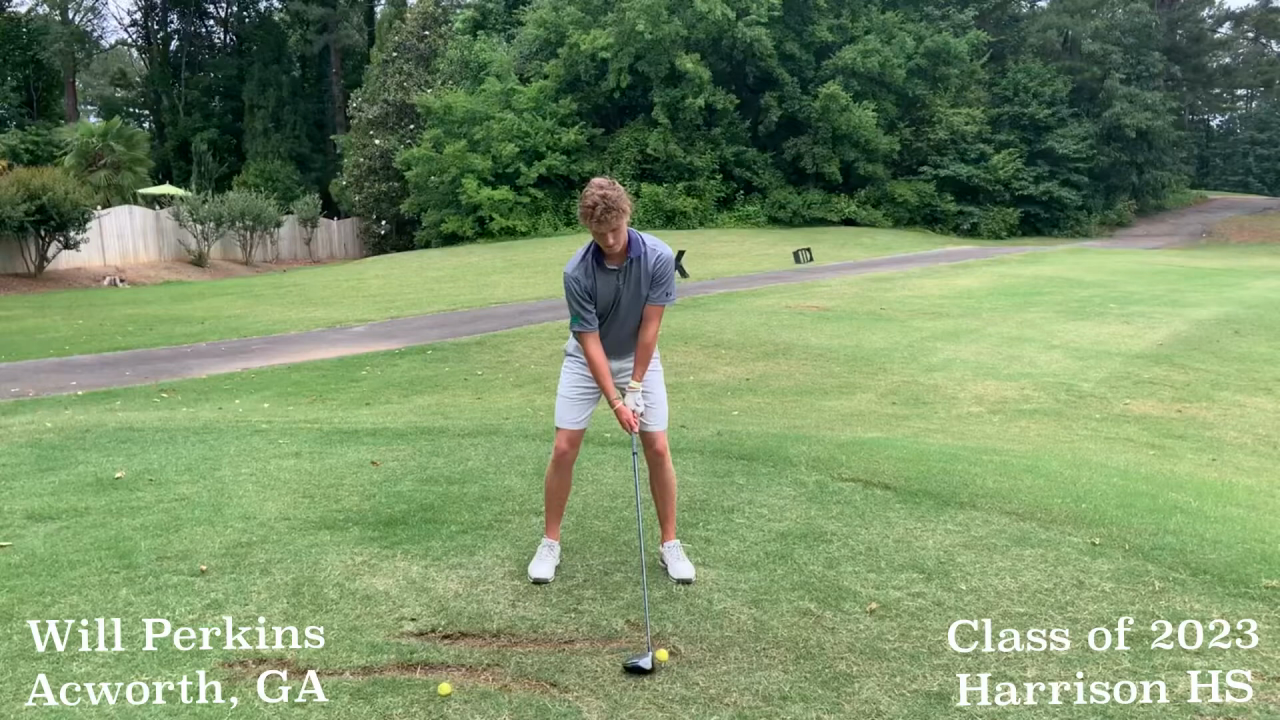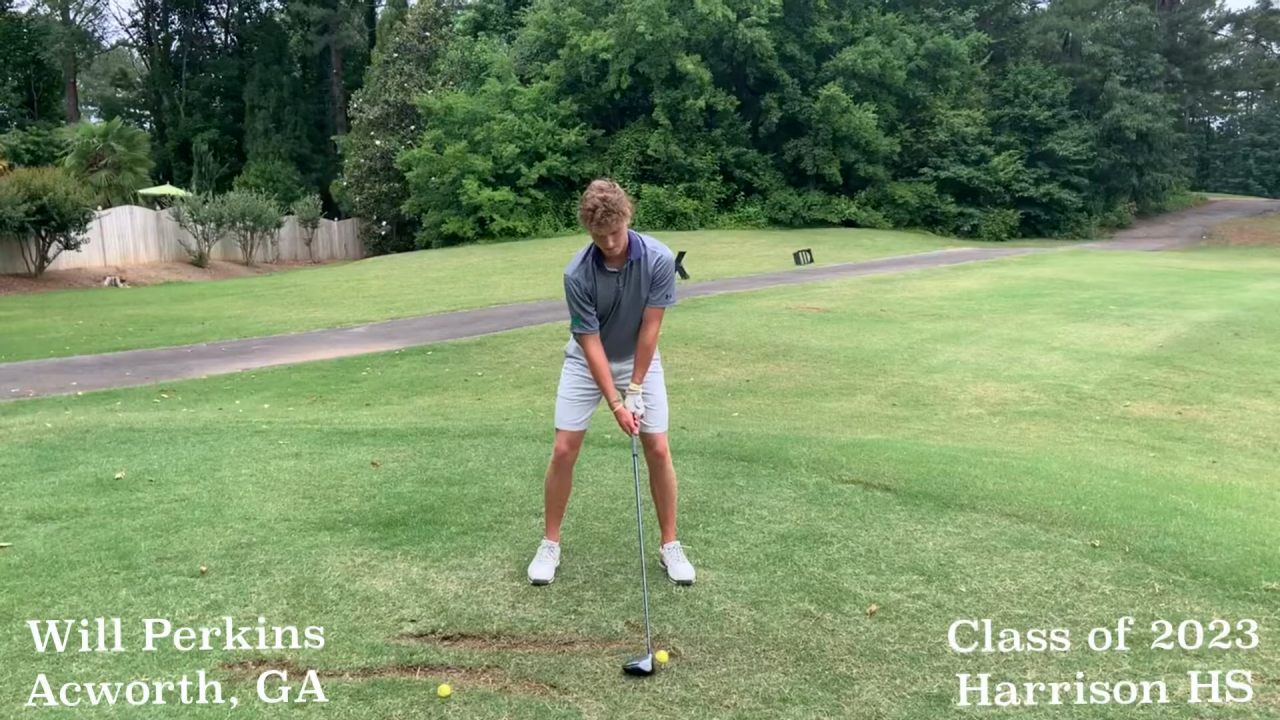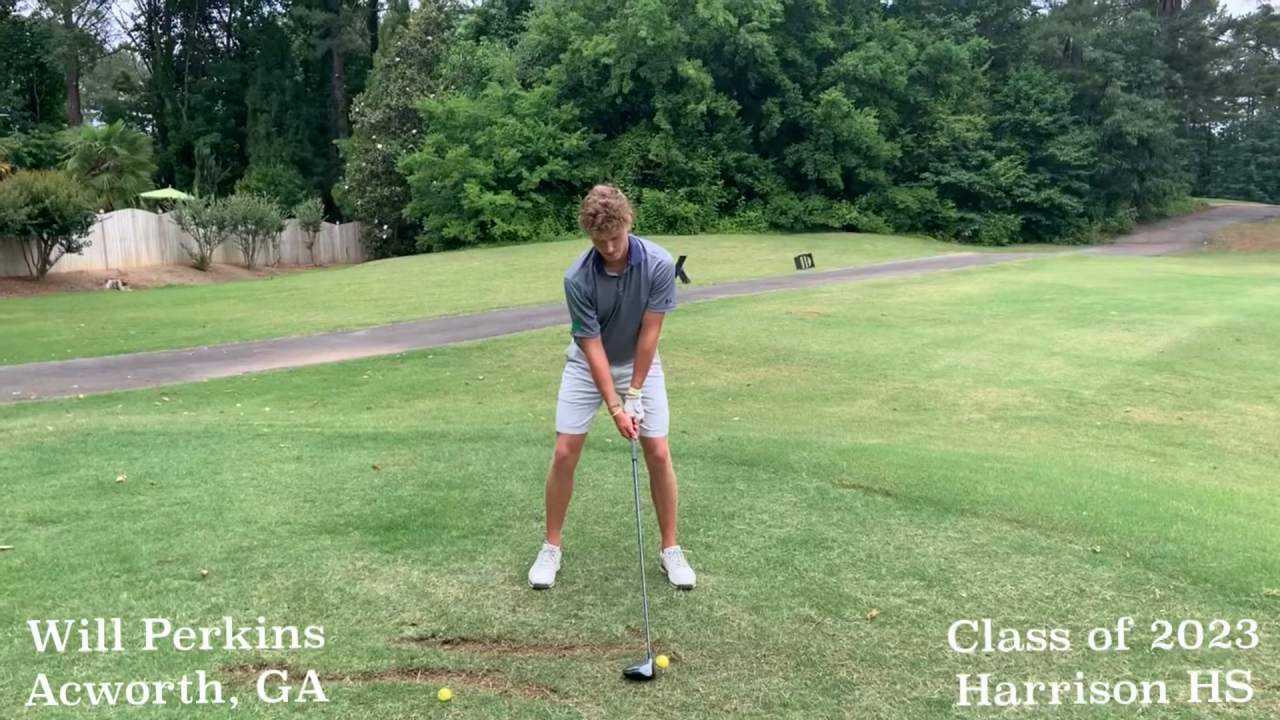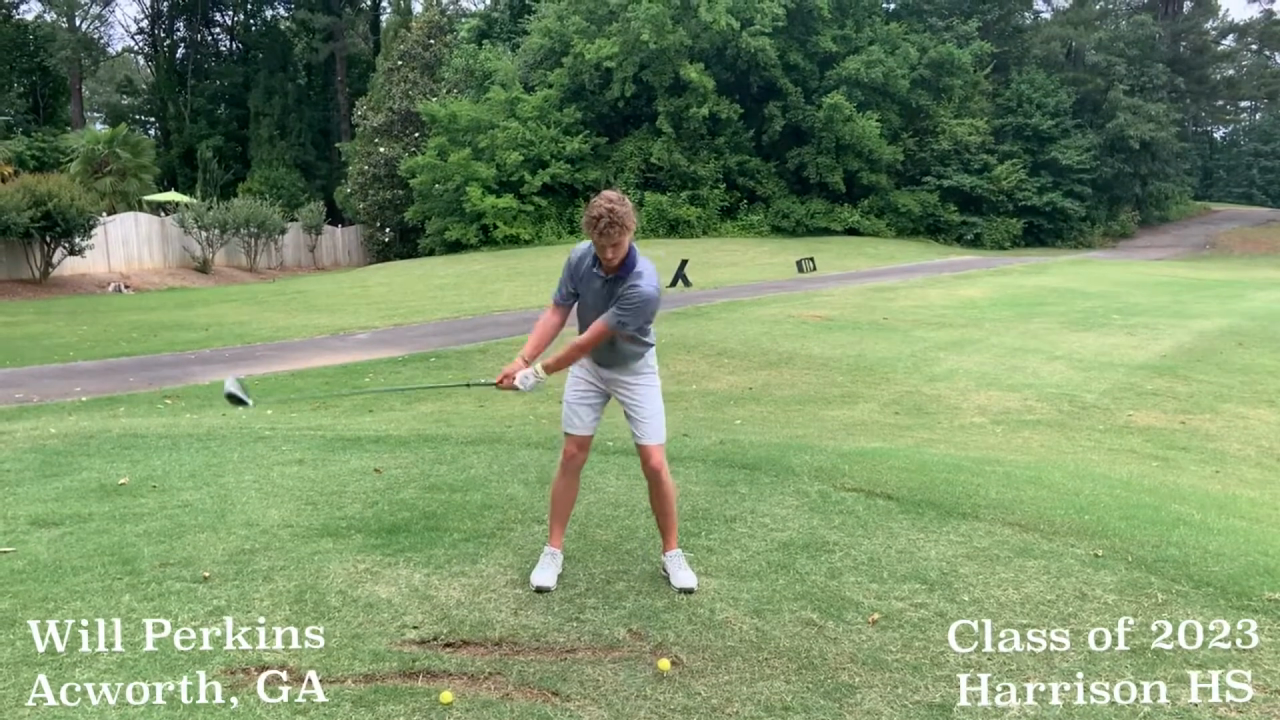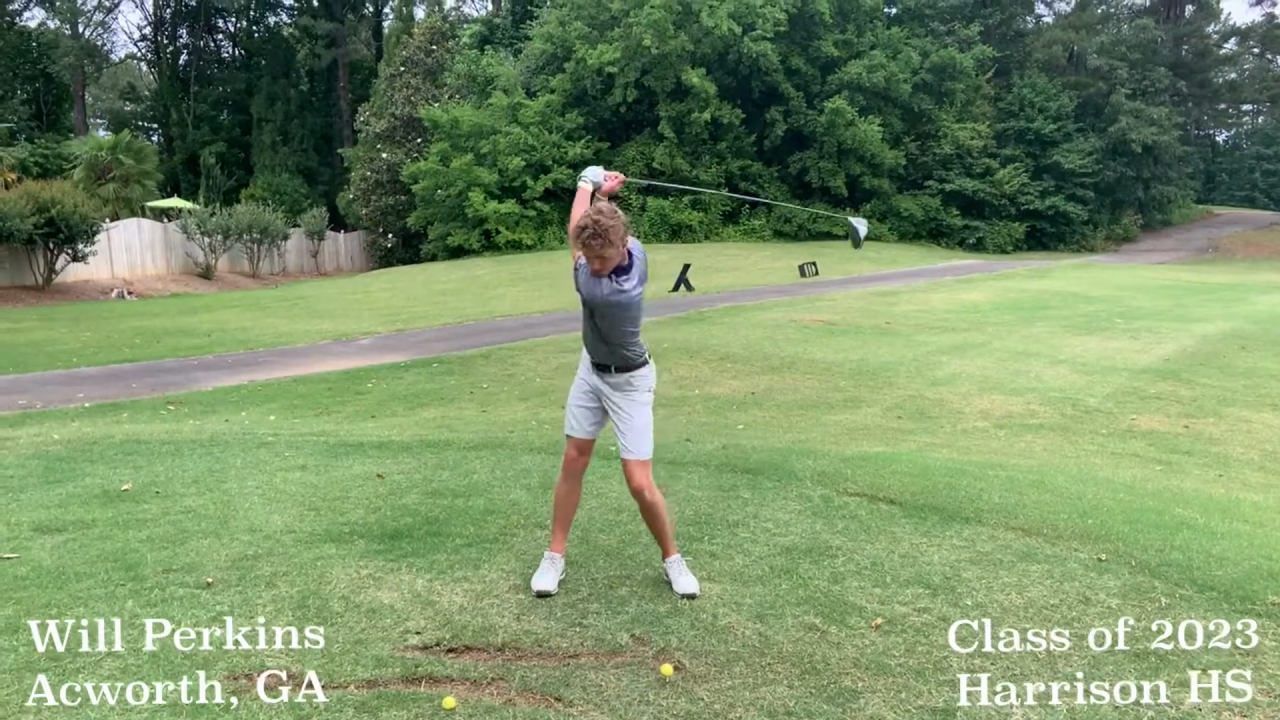
dt=0.5s
person 1, frame 1
left shoulder: (659, 257)
right shoulder: (576, 272)
left elbow: (649, 326)
right elbow: (590, 340)
left wrist: (635, 386)
right wrist: (615, 401)
left hip: (639, 358)
right hip: (586, 360)
left knee: (657, 449)
right knee: (564, 449)
left ankle: (670, 544)
right ankle: (550, 543)
person 1, frame 2
left shoulder: (659, 259)
right shoulder: (577, 274)
left elbow: (650, 328)
right elbow: (591, 342)
left wrist: (635, 389)
right wrist: (615, 403)
left hip: (640, 360)
right hip: (586, 361)
left knee: (658, 451)
right knee: (564, 451)
left ankle: (670, 545)
right ankle: (550, 544)
person 1, frame 3
left shoulder: (659, 264)
right shoulder: (577, 278)
left elbow: (649, 333)
right elbow: (592, 345)
left wrist: (634, 393)
right wrist: (614, 407)
left hip: (640, 365)
right hip: (587, 365)
left knee: (659, 456)
right knee: (564, 454)
left ankle: (670, 550)
right ankle: (551, 547)
person 1, frame 4
left shoulder: (643, 287)
right shoulder: (580, 258)
left elbow: (590, 340)
right elbow: (556, 312)
left wrist: (539, 372)
right wrist: (523, 359)
left hip: (635, 370)
right hip: (586, 366)
left knee: (654, 464)
right knee: (572, 457)
left ankle: (672, 553)
right ankle: (553, 551)
person 1, frame 5
left shoulder: (611, 292)
right shoulder: (626, 247)
left elbow: (574, 230)
left wrist: (588, 186)
right wrist: (604, 191)
left hip: (629, 381)
right hip: (592, 367)
left knee: (639, 482)
right knee: (573, 461)
left ankle: (671, 558)
right ankle: (555, 554)
